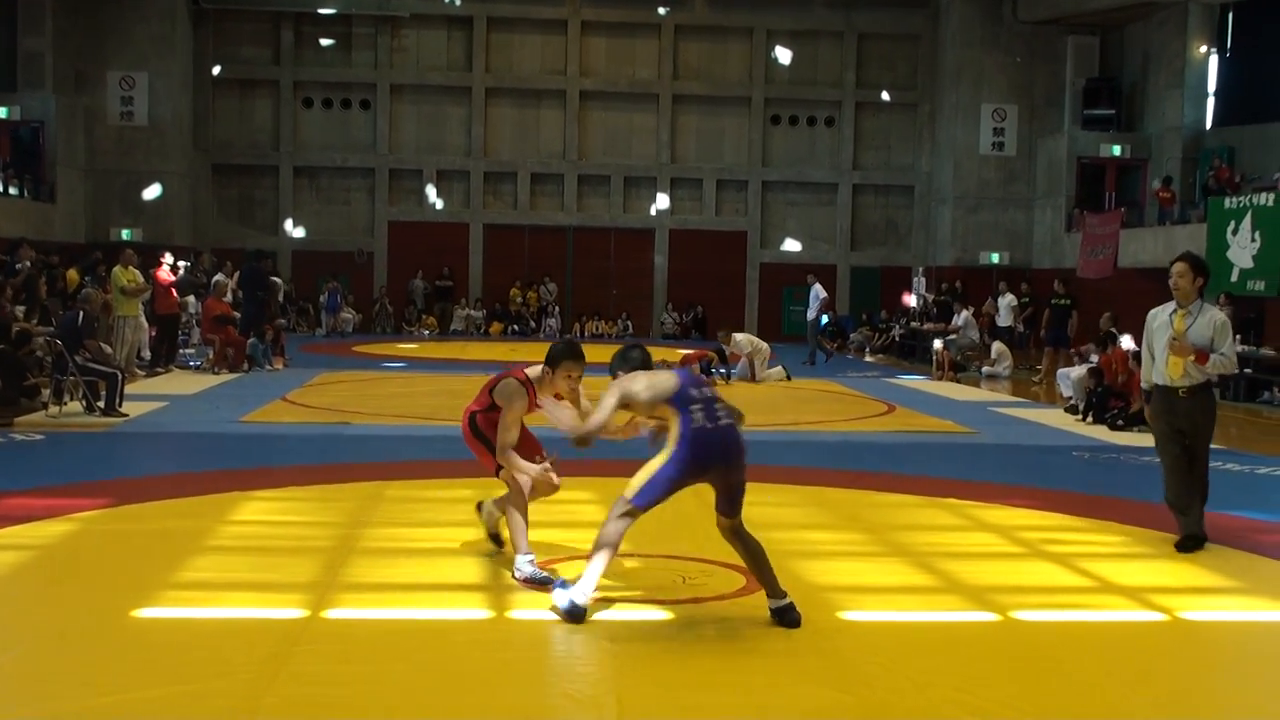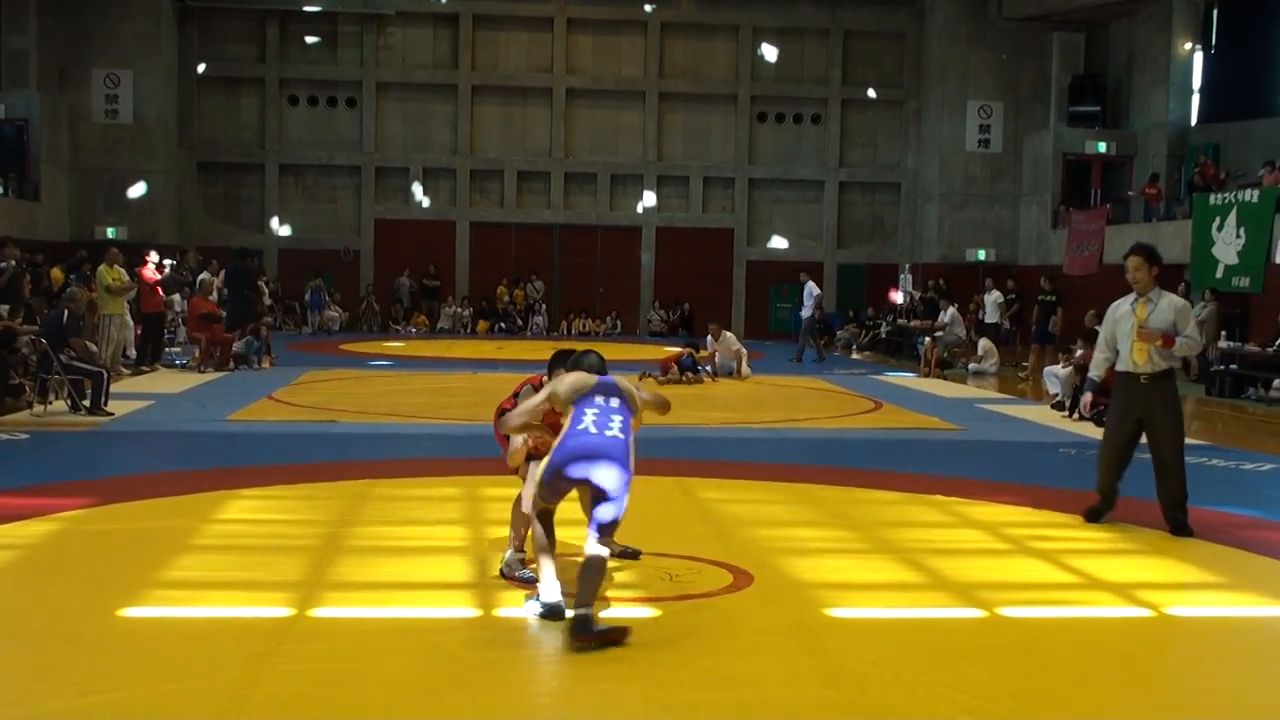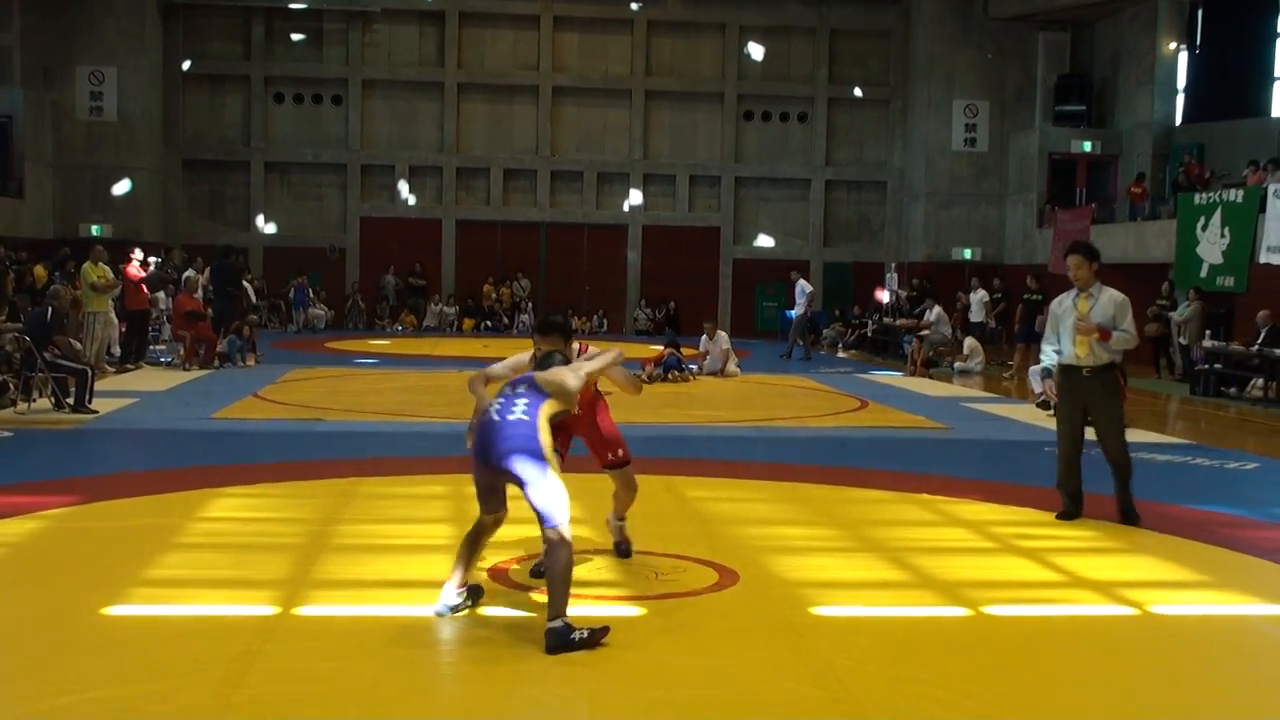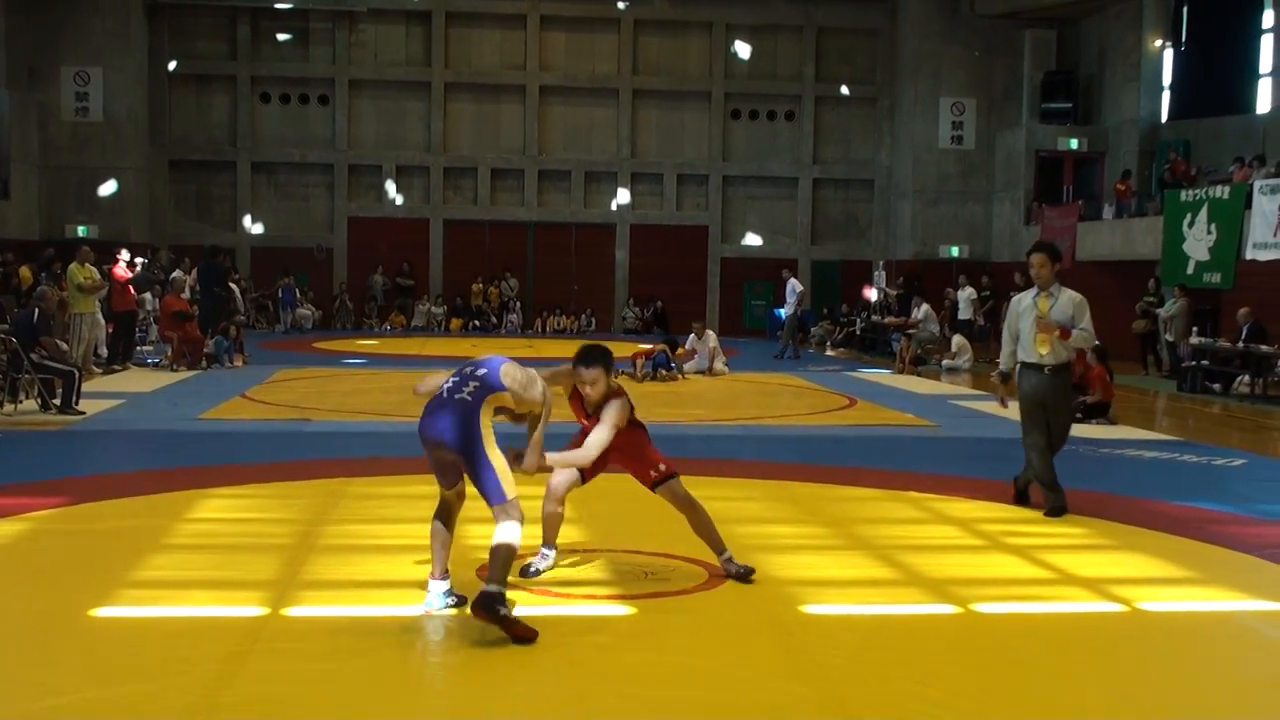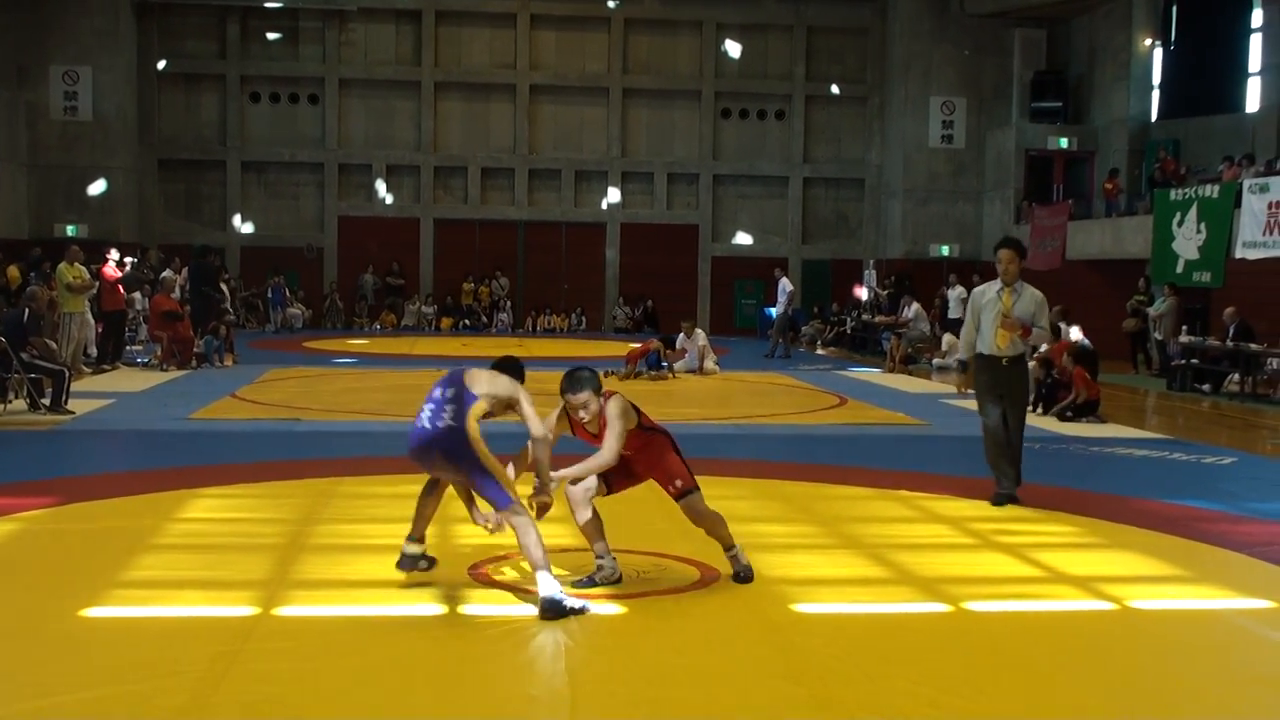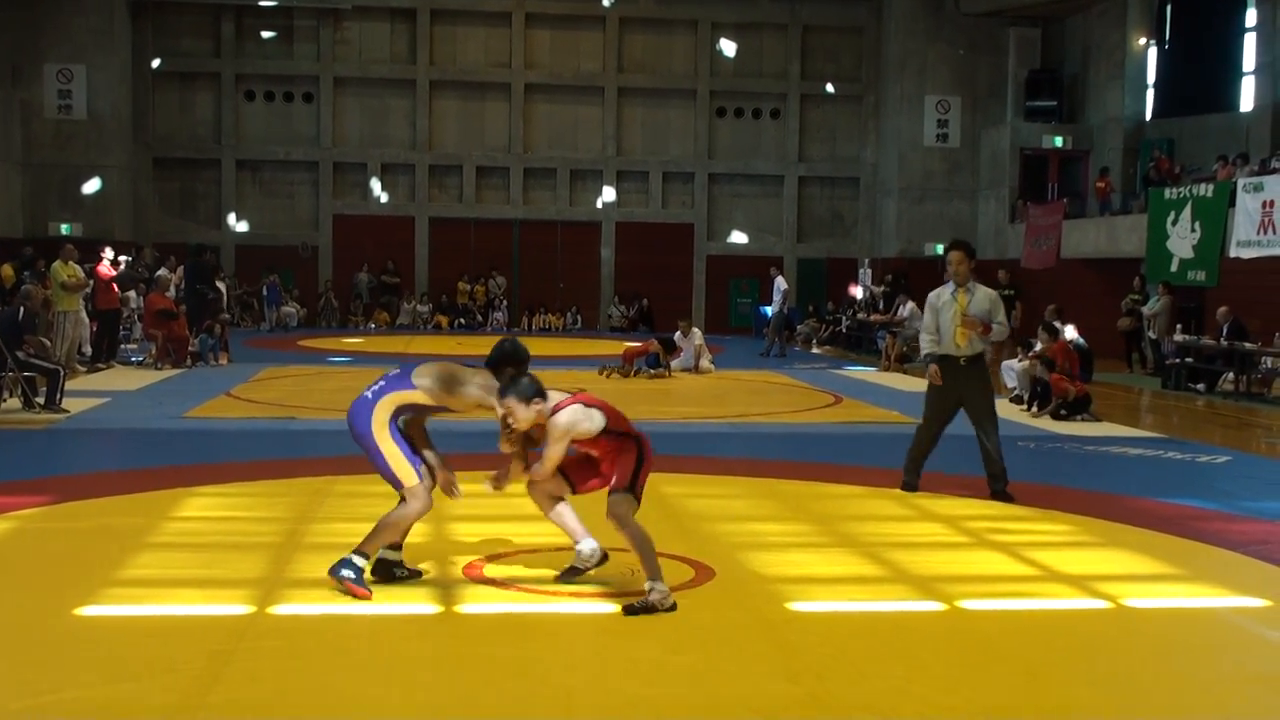
dt=0.3s
person 1, frame 1
left shoulder: (624, 386)
right shoulder: (687, 377)
left elbow: (588, 431)
right elbow: (736, 416)
left wrist: (583, 431)
left hip: (693, 448)
right hip: (731, 448)
left knee: (622, 512)
right knee: (731, 527)
left ankle: (578, 597)
right ankle: (781, 604)
person 1, frame 2
left shoulder: (566, 382)
right shoulder: (629, 389)
left elbow: (508, 423)
right elbow: (663, 406)
left wrist: (533, 430)
left hip: (569, 456)
right hip: (614, 464)
left knee: (541, 511)
right knee: (597, 543)
left ankle: (549, 596)
right ankle: (583, 617)
person 1, frame 3
left shoulder: (517, 382)
right shoulder: (569, 378)
left elbow: (473, 432)
right elbow: (615, 354)
left hip: (487, 447)
right hip: (526, 448)
left knee: (489, 520)
right knee: (558, 539)
left ankle: (453, 594)
right ankle: (557, 628)
person 1, frame 4
left shoulder: (484, 365)
right shoulder: (540, 391)
left elbow: (421, 388)
right elbow: (531, 462)
left hip: (430, 423)
right hip: (467, 425)
left knee: (451, 498)
right knee: (510, 515)
left ankle: (438, 587)
right ankle: (492, 598)
person 1, frame 5
right shoulder: (514, 388)
right elbow: (539, 434)
left wrist: (474, 511)
right wrist: (544, 486)
left hip: (419, 443)
right hip: (456, 440)
left knee: (442, 475)
right knee: (517, 513)
left ankle: (413, 551)
right ankle: (550, 594)
person 1, frame 6
left shoulder: (460, 373)
right shoulder: (489, 388)
left wrist: (439, 466)
left hip: (373, 408)
right hip: (374, 417)
left knee: (426, 479)
right knee: (420, 499)
left ankle: (390, 560)
right ankle: (350, 565)
person 2, frame 1
left shoulder: (1216, 320)
right shoulder: (1156, 316)
left elbow: (1229, 363)
left wrist: (1195, 354)
right wrist: (1147, 398)
left hip: (1199, 398)
right hip: (1165, 398)
left knee: (1197, 465)
right knee: (1173, 465)
left ankle: (1193, 523)
right ankle: (1191, 528)
person 2, frame 2
left shoulder: (1177, 306)
right shoulder: (1117, 309)
left elbow: (1194, 344)
right elbow: (1104, 350)
left wrist: (1162, 339)
right wrist: (1091, 386)
left hip: (1161, 385)
right hip: (1126, 385)
left knee: (1169, 454)
right knee: (1113, 448)
left ankle: (1177, 517)
right ankle: (1105, 500)
person 2, frame 3
left shoulder: (1115, 300)
right shoulder: (1059, 304)
left elbow: (1131, 338)
right elbow: (1051, 344)
left wrist: (1098, 333)
right wrist: (1048, 375)
left hip: (1103, 377)
right hip: (1070, 378)
left knee: (1114, 442)
right knee: (1068, 445)
left ankle: (1125, 501)
right ankle: (1070, 501)
person 2, frame 4
left shoulder: (1074, 301)
right shoulder: (1018, 302)
left elbow: (1088, 339)
right elbow: (1009, 342)
left wrist: (1060, 331)
right wrist: (1003, 379)
left hip: (1061, 375)
right hip: (1030, 375)
left knee: (1055, 439)
right knee: (1035, 439)
left ankle: (1023, 484)
right ankle: (1054, 498)
person 2, frame 5
left shoulder: (1035, 298)
right shoulder: (980, 294)
left elbow: (1044, 335)
right elbow: (969, 332)
left wrist: (1022, 330)
right wrist: (963, 368)
left hip: (1016, 368)
right hip: (987, 366)
left knee: (1014, 430)
right knee: (993, 426)
left ankle: (1008, 486)
right ankle: (1003, 486)
person 2, frame 6
left shoulder: (988, 297)
right shoulder: (936, 297)
left elbow: (1001, 330)
right elbow: (928, 333)
left wrist: (982, 328)
right wrist: (930, 361)
left hip: (975, 367)
right hip: (944, 367)
left knee: (987, 426)
right knee: (932, 423)
left ankle: (998, 484)
right ankle: (911, 475)
person 3, frame 1
left shoulder: (567, 385)
right shoulder: (518, 392)
right elbow: (504, 451)
right wrist: (533, 470)
left hip: (503, 421)
right hip: (481, 422)
left knee: (549, 485)
right knee: (521, 482)
left ankle: (491, 509)
right ankle: (523, 564)
person 3, frame 2
right shoulder: (531, 396)
right elbow: (511, 461)
right wrist: (522, 447)
left hip: (552, 425)
right knee: (534, 480)
left ankle: (606, 542)
right ankle: (513, 559)
person 3, frame 3
left shoulder: (590, 357)
right shoulder: (528, 362)
left elbow: (635, 389)
right elbow: (477, 379)
left wrist: (608, 367)
right wrist: (484, 401)
left hip: (590, 412)
left knee: (627, 483)
left ankle: (617, 523)
person 3, frame 4
left shoulder: (616, 404)
right shoulder: (572, 378)
left elbow: (588, 455)
left wrist: (540, 457)
left hip: (630, 442)
right hip: (594, 436)
left knee: (682, 499)
right knee: (556, 486)
left ankle: (725, 559)
right ankle: (547, 553)
person 3, frame 5
left shoulder: (616, 405)
right shoulder: (562, 417)
left elbow: (608, 457)
right elbow: (528, 452)
left wrist: (555, 477)
left hip: (656, 449)
right hip: (627, 455)
left knee: (697, 512)
right knee: (577, 492)
left ankle: (733, 553)
right ankle: (607, 567)
person 3, frame 6
left shoulder: (562, 420)
right shoulder: (542, 407)
left elbow: (543, 471)
left wrist: (520, 467)
left hip: (628, 449)
right hip: (603, 455)
left knee: (618, 514)
right knee: (538, 489)
left ankle: (661, 592)
right ankle: (589, 549)
